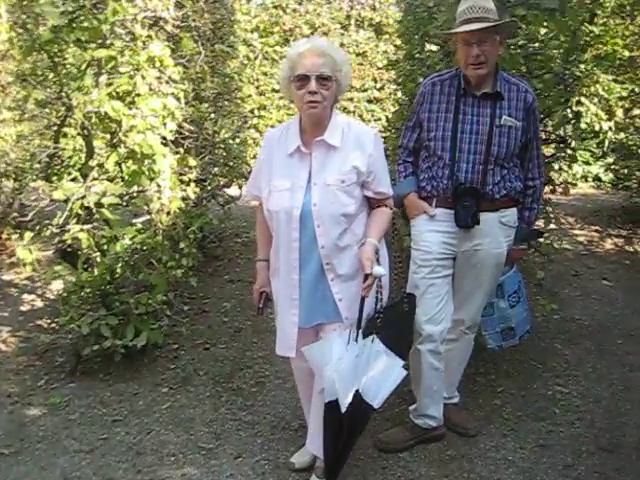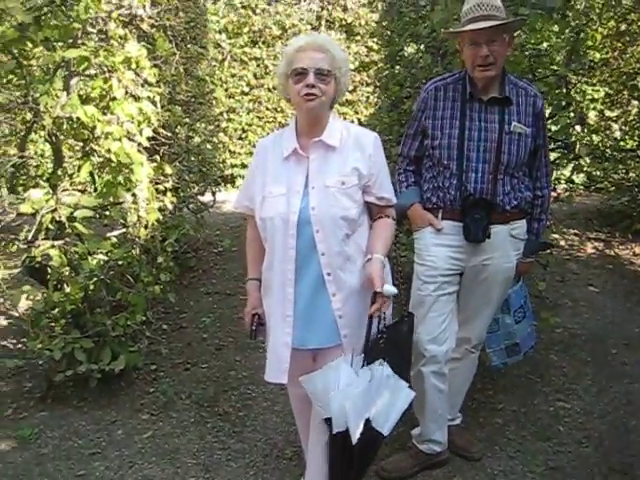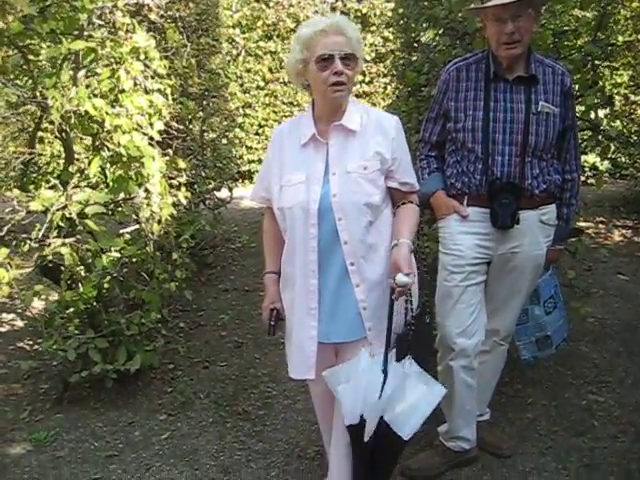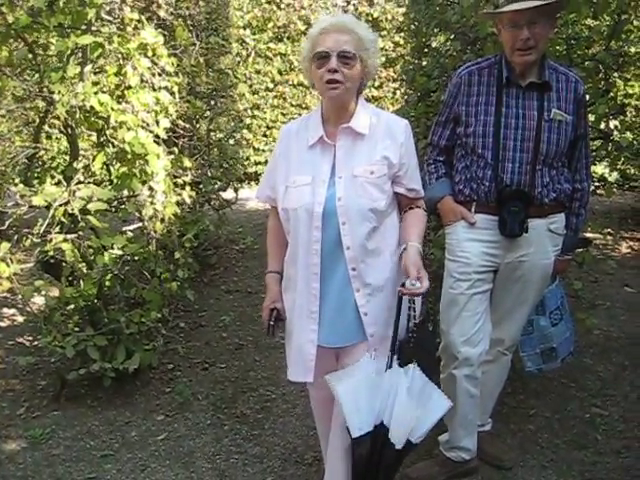
dt=1s
person 1, frame 1
left shoulder: (522, 97)
right shoulder: (432, 89)
left elbow: (532, 171)
right elbow: (407, 150)
left wrist: (522, 231)
right wrist: (408, 194)
left hip: (492, 224)
right hip: (435, 219)
left knee: (465, 321)
right knee: (429, 324)
left ankle: (447, 397)
right ankle: (427, 416)
person 1, frame 2
left shoulder: (530, 101)
right shoulder: (435, 94)
left elbow: (539, 179)
right elbow: (407, 160)
left wrist: (531, 243)
right wrist: (412, 205)
left hip: (501, 237)
right hip: (442, 231)
left knee: (470, 339)
right knee: (431, 344)
left ankle: (449, 420)
right ankle: (430, 441)
person 1, frame 3
left shoulder: (557, 80)
right shoulder: (456, 76)
left elbow: (568, 163)
right elbow: (428, 146)
left wrist: (560, 231)
right wrist: (435, 193)
left hip: (530, 223)
right hip: (467, 219)
left knee: (498, 331)
right knee: (459, 337)
left ankle: (477, 416)
right ankle: (458, 438)
person 1, frame 4
left shoulder: (571, 88)
right shoulder: (468, 79)
left elbow: (579, 172)
right elbow: (437, 151)
left wrist: (568, 242)
right wrist: (441, 198)
left hip: (539, 232)
right hip: (475, 226)
left knee: (503, 340)
right knee: (463, 345)
left ankle: (478, 426)
person 2, frame 1
left shoulder: (363, 139)
right shoulder: (274, 142)
left elbow: (382, 204)
right elbow: (265, 210)
left wrist: (369, 245)
right wrist: (263, 264)
left hip: (345, 279)
right hip: (295, 278)
right knee: (304, 364)
right ankle: (317, 438)
person 2, frame 2
left shoulder: (364, 143)
right shoulder: (267, 149)
left elbow: (383, 214)
right elbow: (256, 224)
left wrist: (376, 260)
right wrist: (254, 285)
left hip: (345, 298)
right hip: (289, 299)
right knee: (302, 394)
person 2, frame 3
left shoulder: (384, 128)
right shoulder: (284, 136)
left elbow: (406, 199)
right elbow: (273, 215)
left wrist: (402, 246)
right wrist: (271, 278)
left hip: (368, 293)
right hip: (310, 296)
right knee: (324, 394)
person 2, frame 4
left shoulder: (393, 131)
right shoulder: (291, 136)
left elbow: (412, 205)
right elbow: (278, 215)
left wrist: (411, 250)
right wrist: (273, 279)
left hip: (371, 296)
right hip: (311, 297)
right knee: (323, 397)
